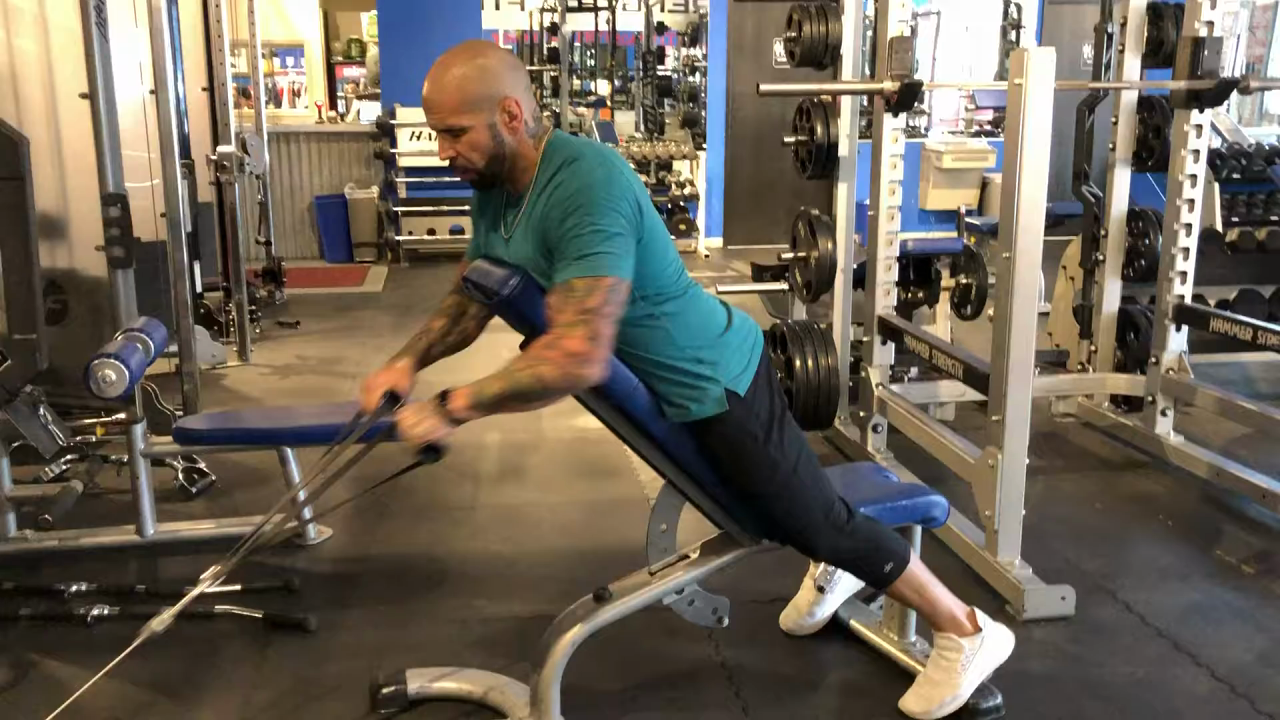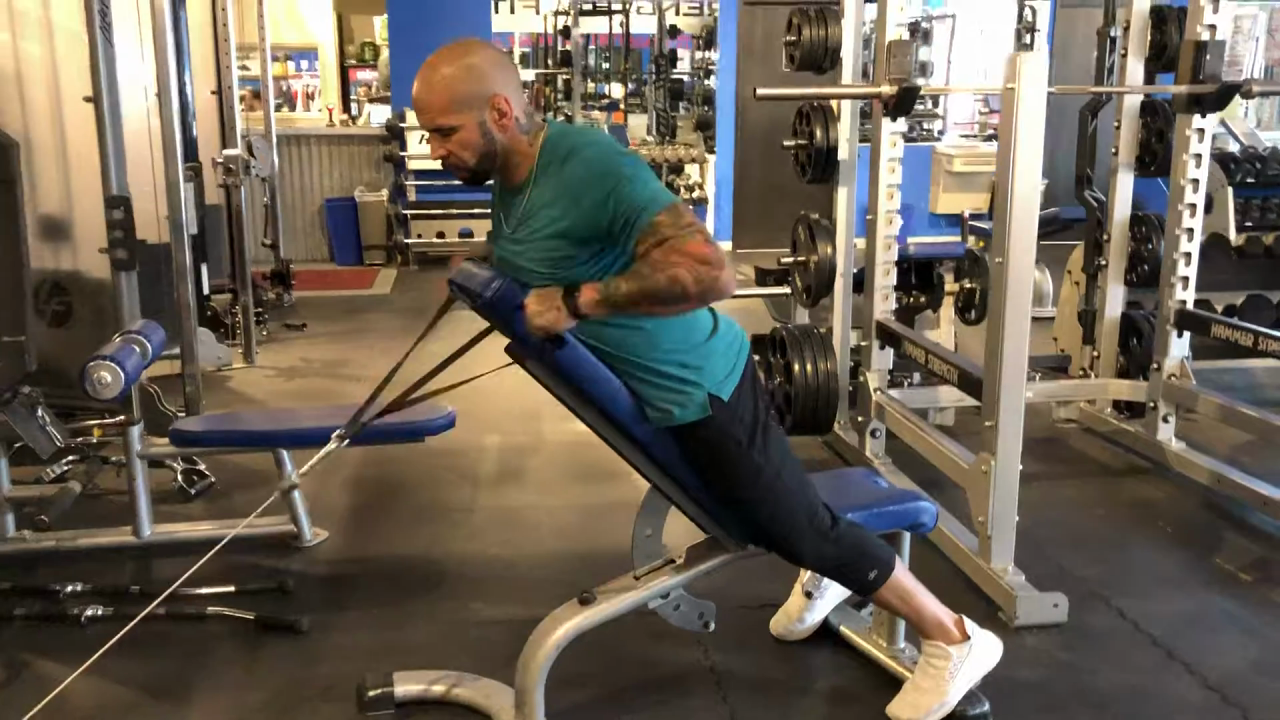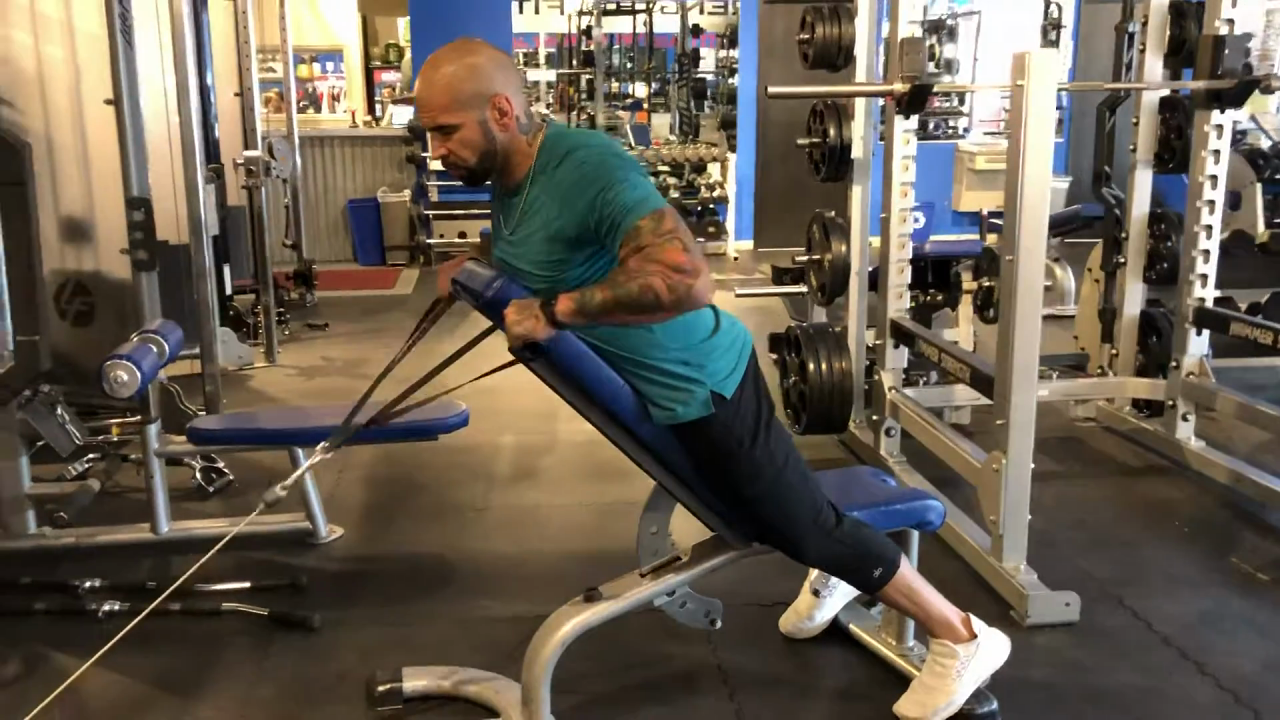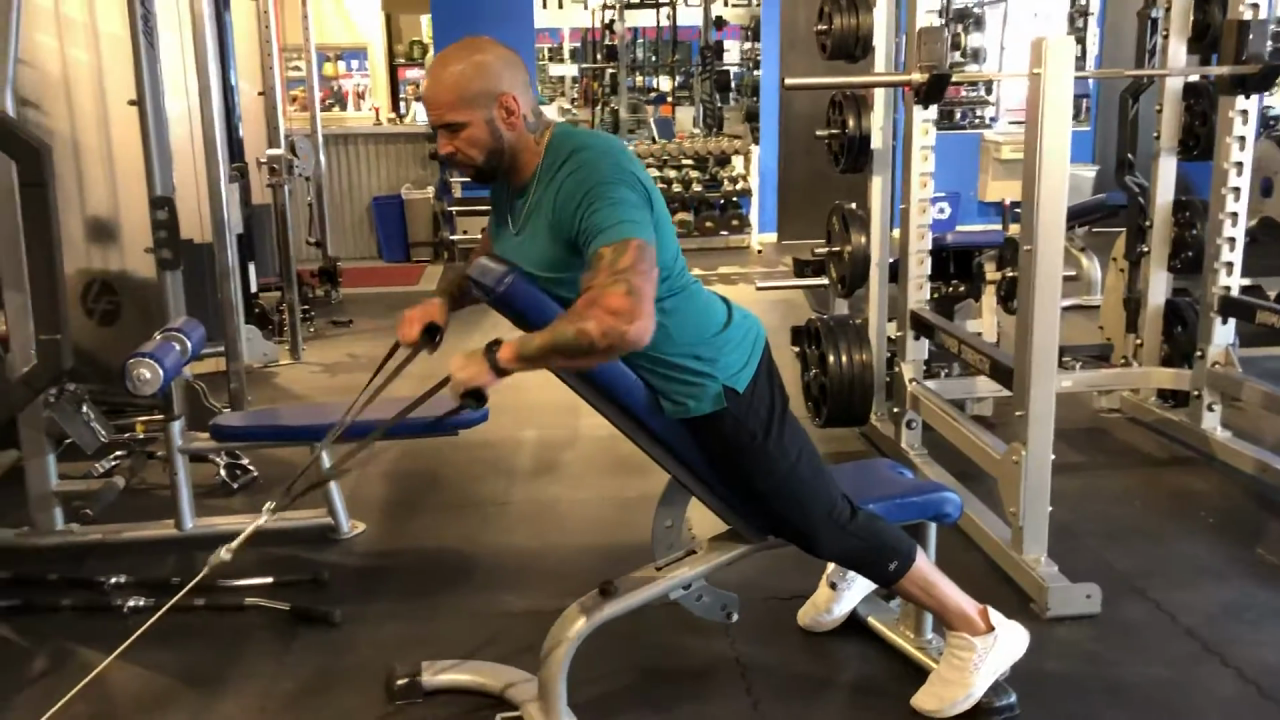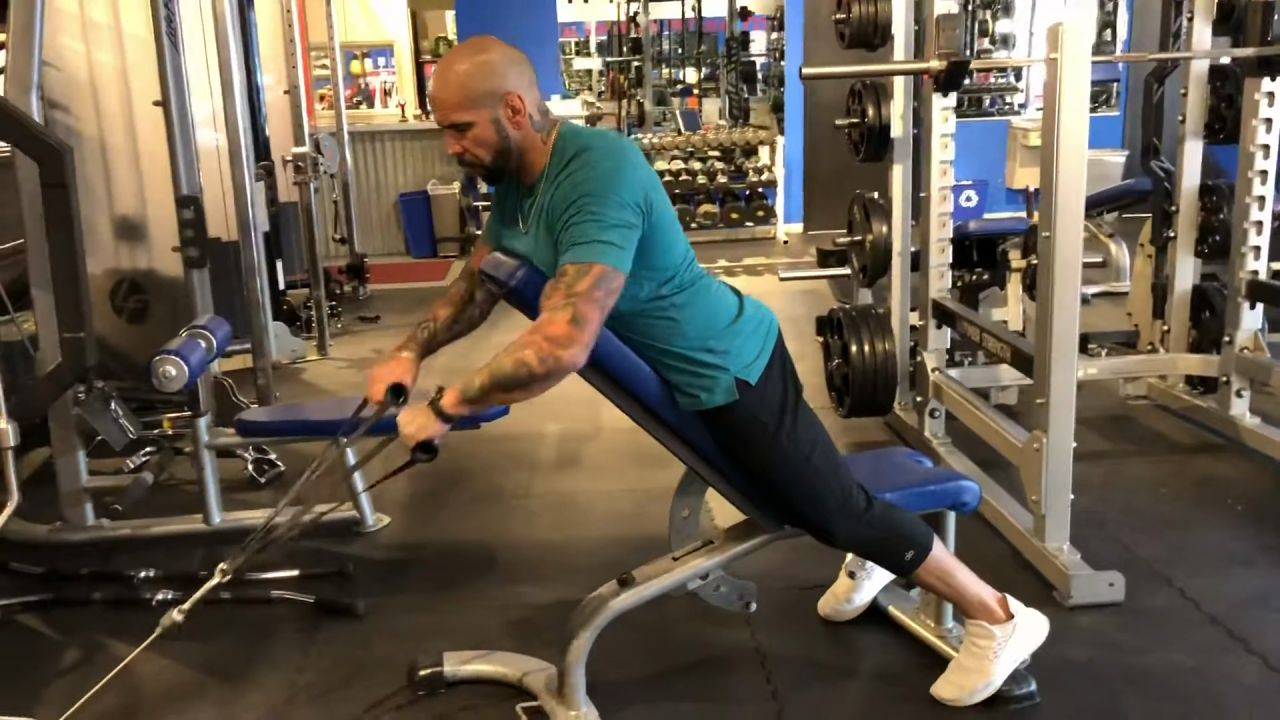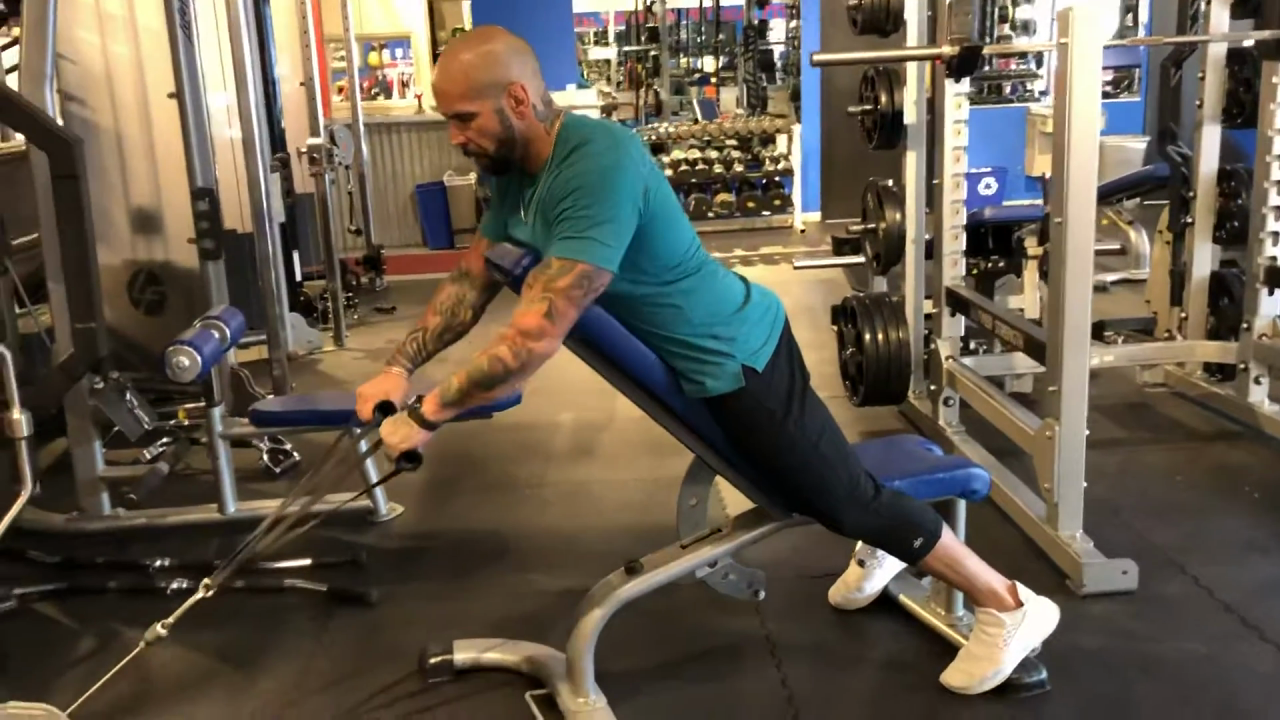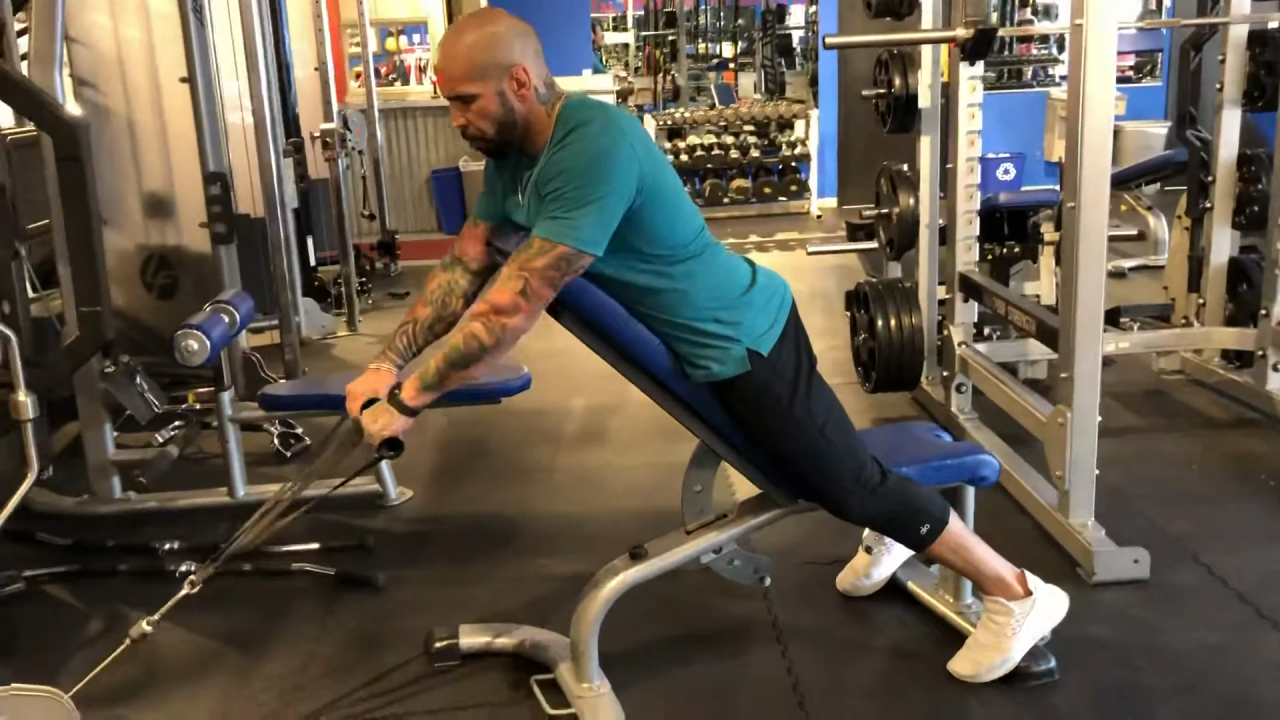
dt=0.3s
person 1, frame 1
left shoulder: (587, 186)
right shoulder: (496, 189)
left elbow: (580, 359)
right elbow: (477, 293)
left wrist: (451, 407)
right wrist: (412, 361)
left hip: (711, 381)
right hip: (660, 384)
left knee: (818, 518)
left ankle: (967, 631)
right ankle: (832, 571)
person 1, frame 2
left shoulder: (590, 166)
right shoulder: (509, 175)
left elbow: (709, 272)
left wrist: (574, 301)
left hip: (694, 384)
right hip: (649, 385)
left knee: (798, 524)
right knee: (769, 513)
left ankle: (955, 639)
right ankle: (825, 575)
person 1, frame 3
left shoulder: (589, 167)
right shoulder: (510, 172)
left elbow: (687, 283)
left wrist: (552, 313)
right wrist: (468, 267)
left hip: (697, 384)
right hip: (654, 384)
left knee: (803, 522)
left ankle: (963, 637)
right ankle: (833, 576)
person 1, frame 4
left shoulder: (592, 172)
right shoulder: (512, 177)
left elbow: (624, 323)
right elbow: (495, 254)
left wrist: (498, 358)
right wrist: (444, 301)
left hip: (710, 377)
right hip: (672, 379)
left knee: (817, 515)
left ankle: (981, 629)
right ankle: (849, 568)
person 1, frame 5
left shoulder: (598, 176)
right shoulder: (515, 179)
left elbow: (563, 343)
right elbow: (479, 282)
left wrist: (444, 407)
right wrist: (411, 351)
left hip: (726, 370)
right hip: (684, 369)
left knee: (833, 506)
right knee: (797, 491)
left ankle: (999, 618)
right ankle: (869, 560)
person 1, frame 6
left shoulder: (598, 168)
right shoulder: (515, 170)
left elbow: (537, 333)
right elbow: (472, 280)
left wrist: (427, 415)
right wrist: (400, 365)
left hip: (733, 356)
right hip: (691, 356)
left knee: (841, 495)
right knee: (805, 482)
left ankle: (1009, 606)
right ankle: (879, 547)
person 1, frame 7
left shoulder: (595, 149)
right shoulder: (511, 155)
left elbow: (511, 310)
right elbow: (466, 268)
left wrist: (409, 399)
right wrist: (390, 360)
left hip: (740, 340)
right hip: (697, 340)
left knee: (849, 480)
right knee: (814, 466)
left ankle: (1018, 594)
right ankle: (886, 536)
